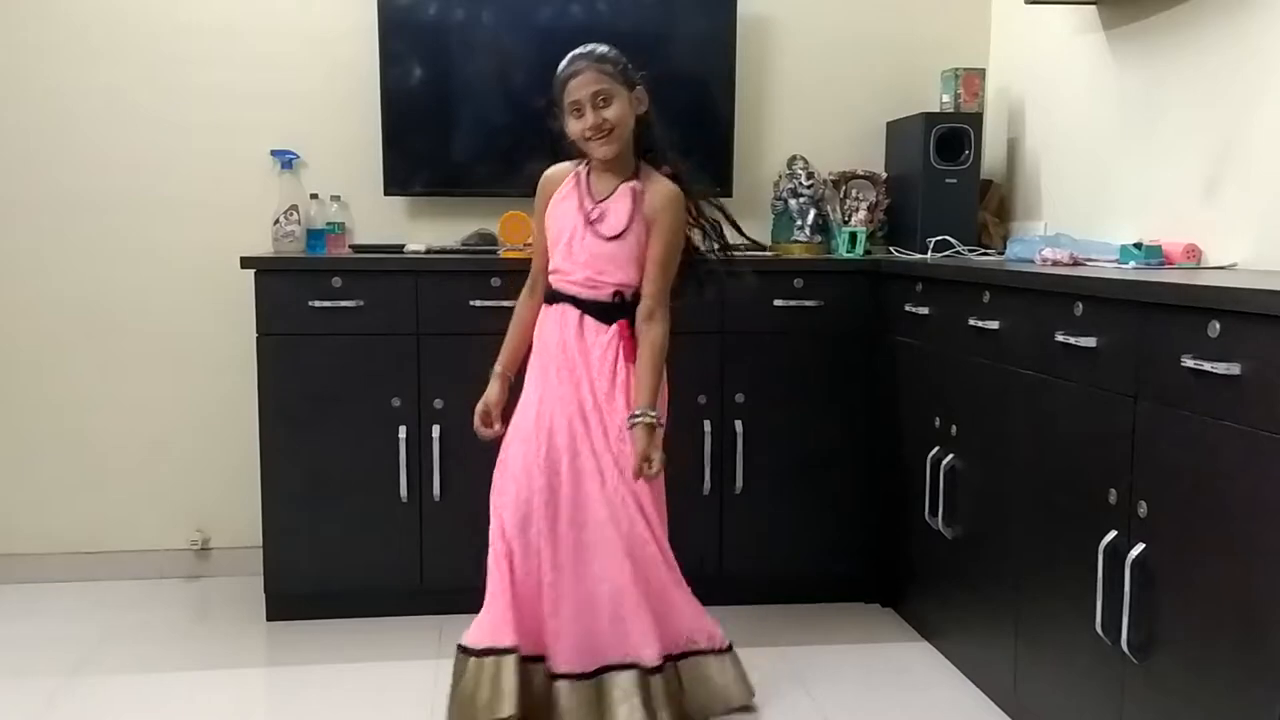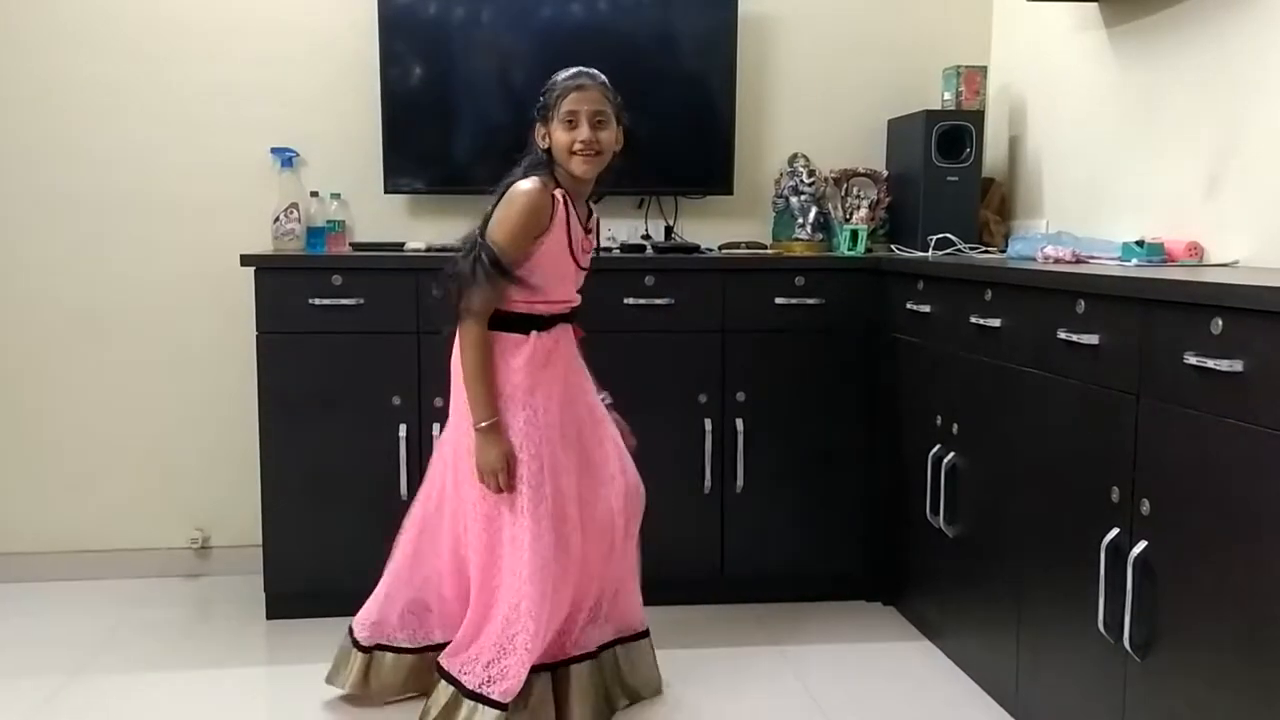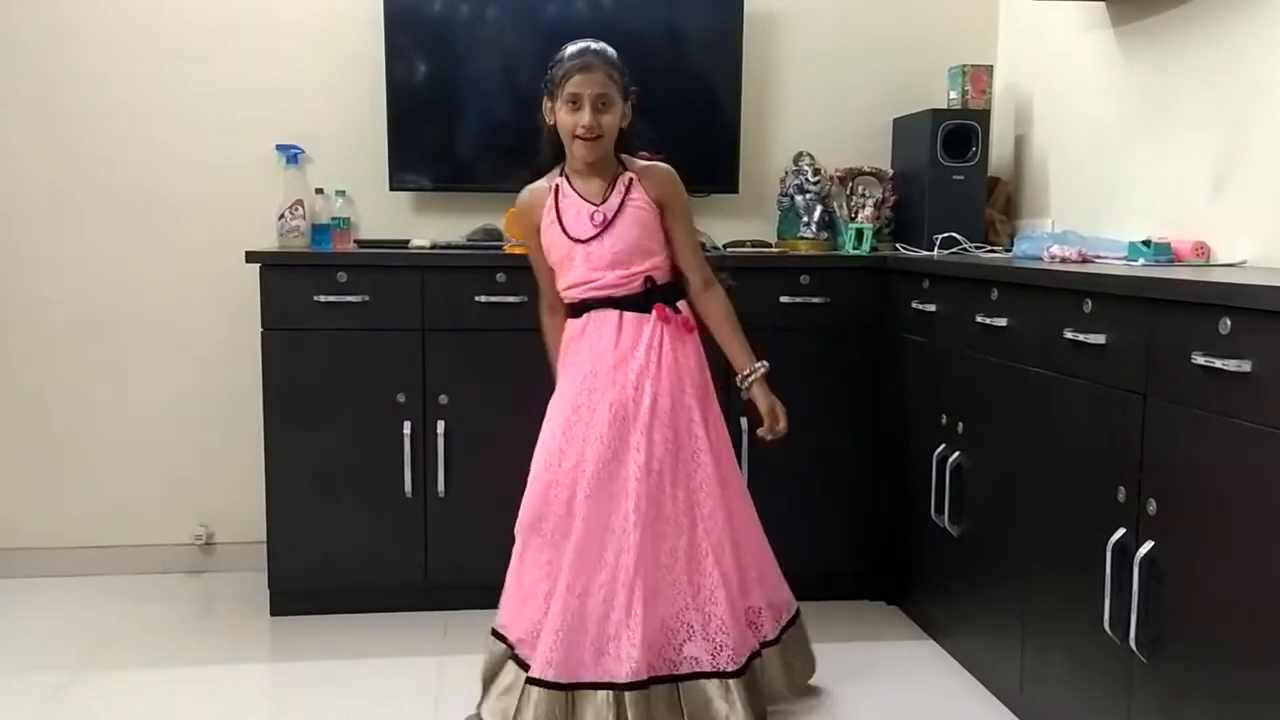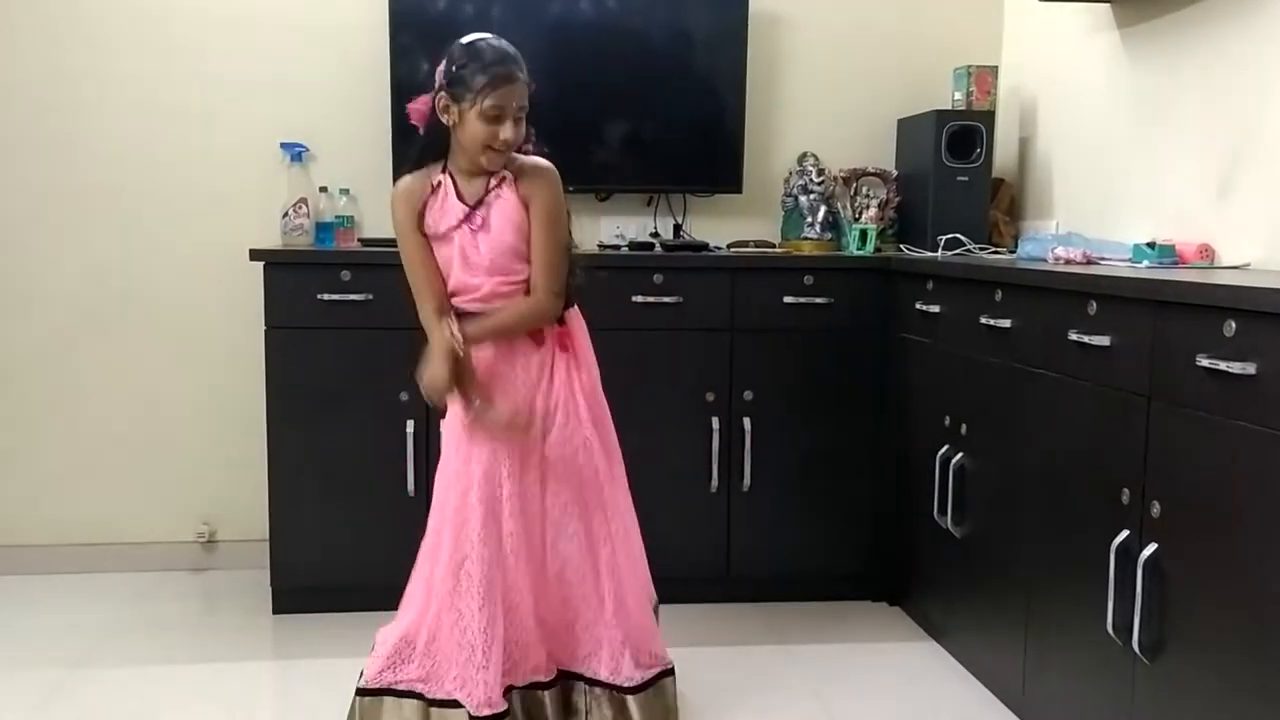
dt=1s
person 1, frame 1
left shoulder: (660, 197)
right shoulder: (556, 184)
left elbow: (654, 318)
right elbow: (537, 291)
left wrist: (647, 418)
right wrist: (500, 378)
left hip: (615, 372)
right hip: (553, 370)
left knee: (620, 533)
right knee: (529, 523)
person 1, frame 2
left shoulder: (586, 217)
right shoulder: (529, 199)
right elbow: (474, 313)
left wrist: (596, 405)
right wrist: (488, 426)
left hip: (557, 374)
right hip: (507, 378)
left knee: (607, 502)
right knee: (522, 539)
person 1, frame 3
left shoulder: (658, 183)
right shoulder: (536, 201)
left elbow: (701, 284)
right elbow: (555, 311)
left wrist: (753, 378)
right wrist: (567, 393)
left hip: (661, 361)
right hip: (587, 371)
left knee: (672, 519)
right knee: (563, 519)
person 1, frame 4
left shoulder: (539, 180)
right shoulder: (413, 196)
left elbow: (543, 296)
right elbow: (439, 316)
left wrist: (463, 349)
right wrist: (478, 404)
left hip: (550, 366)
right hip: (476, 382)
left knee: (572, 532)
right knee: (478, 538)
